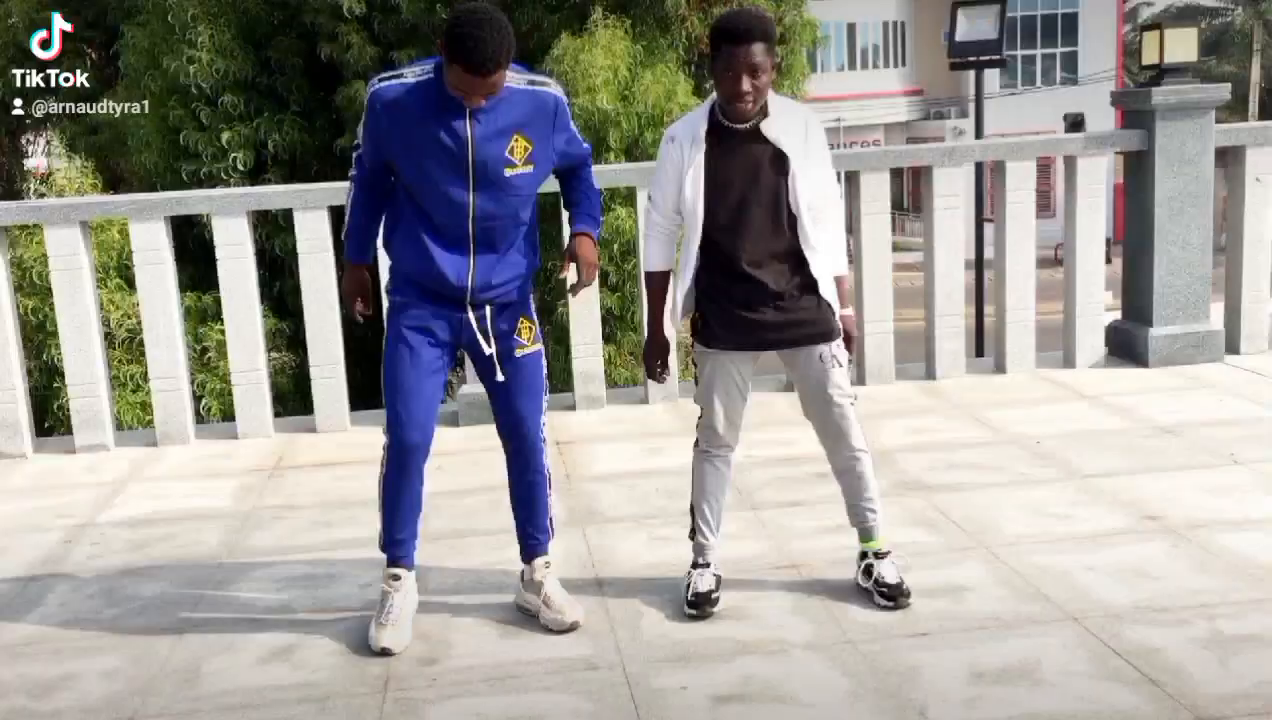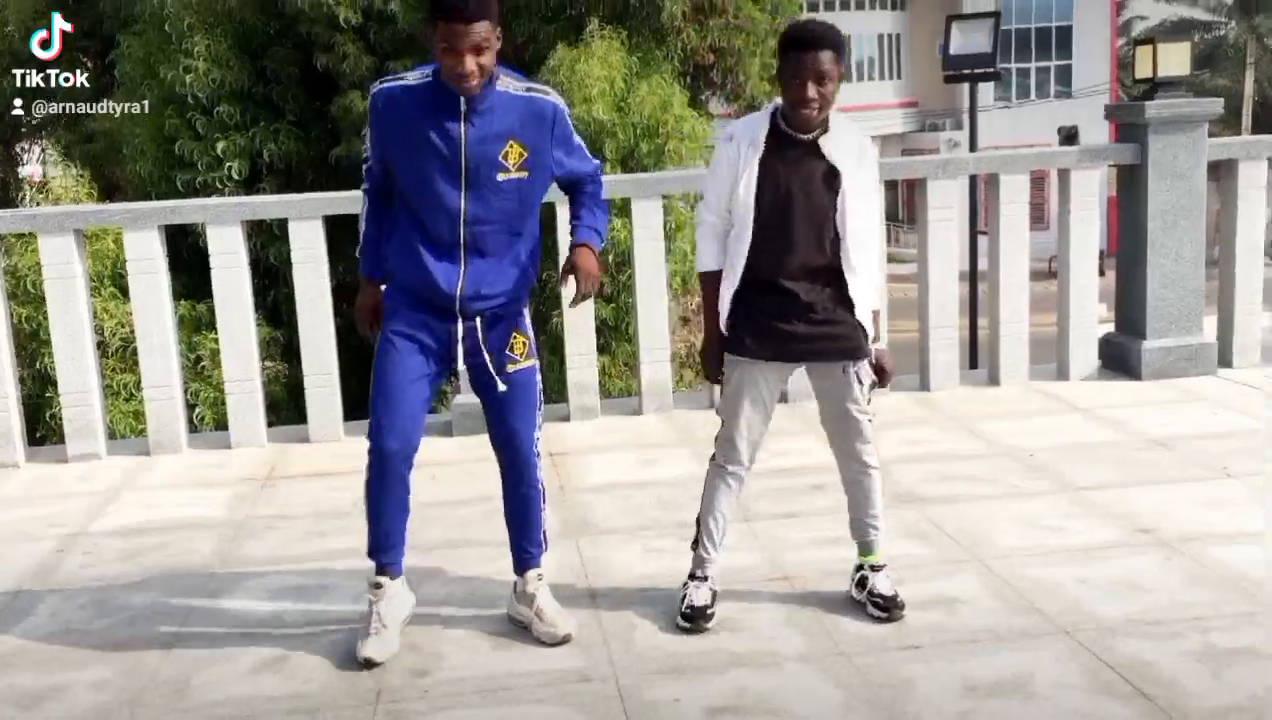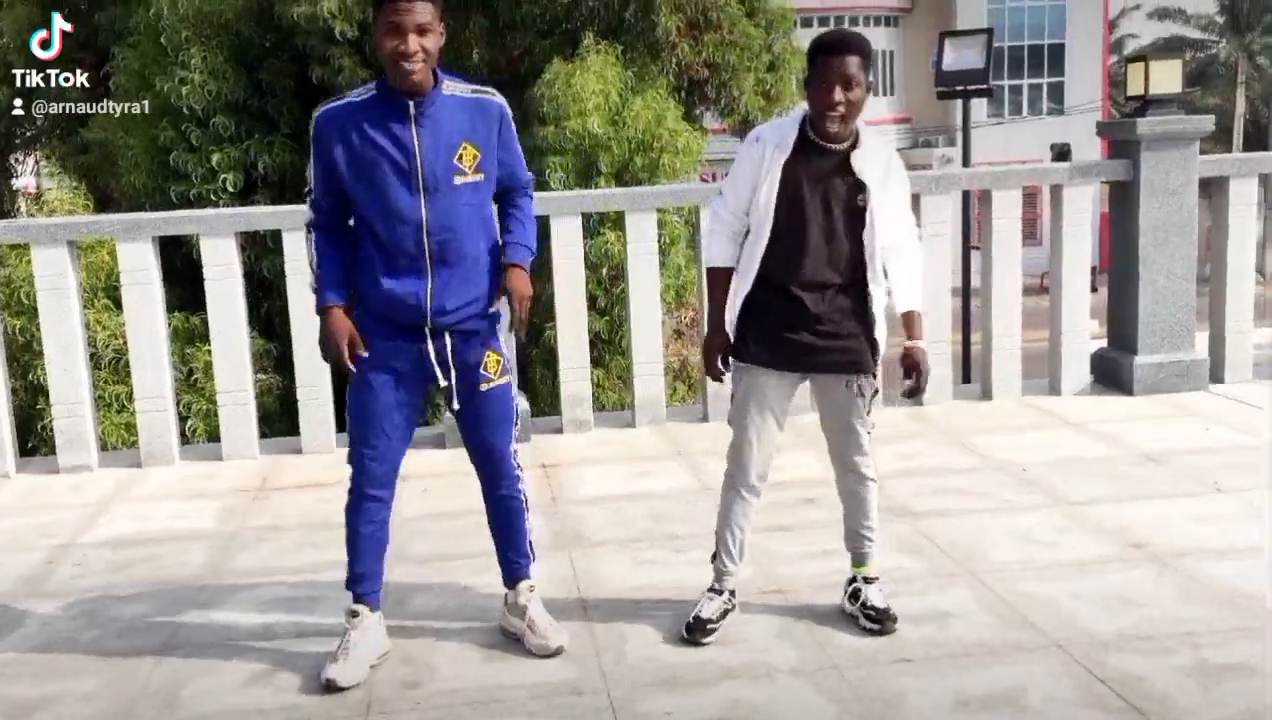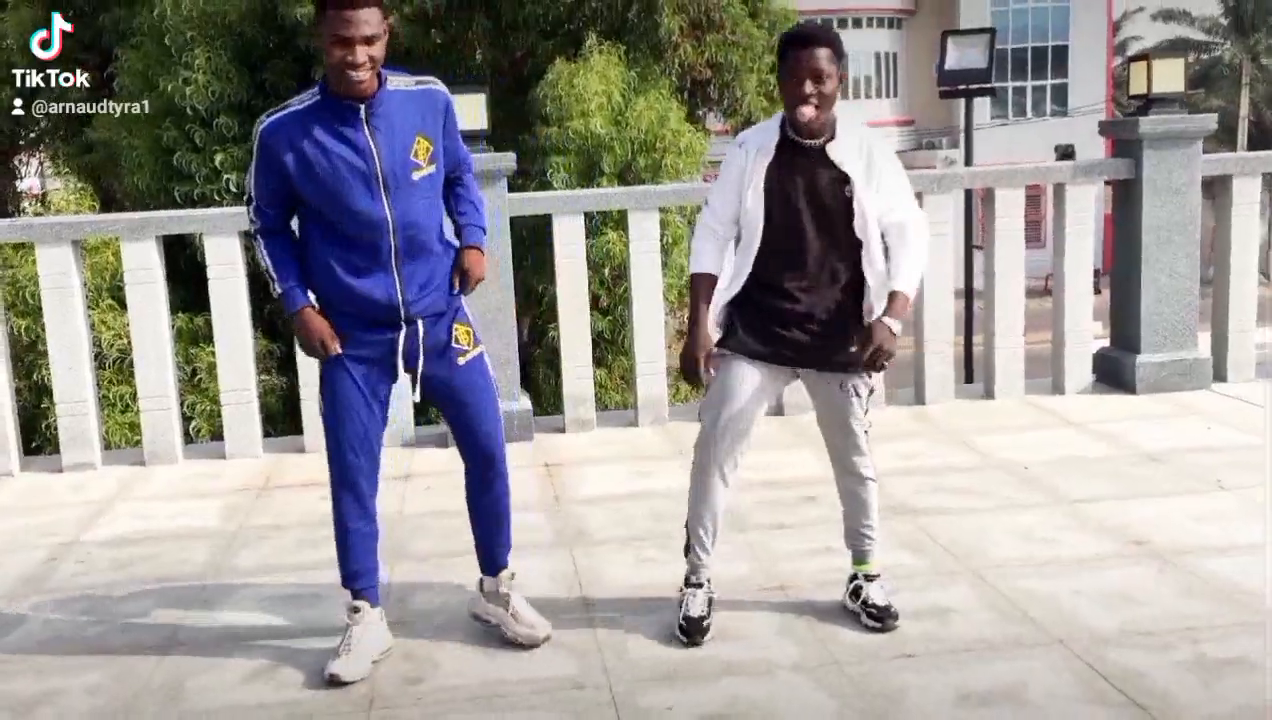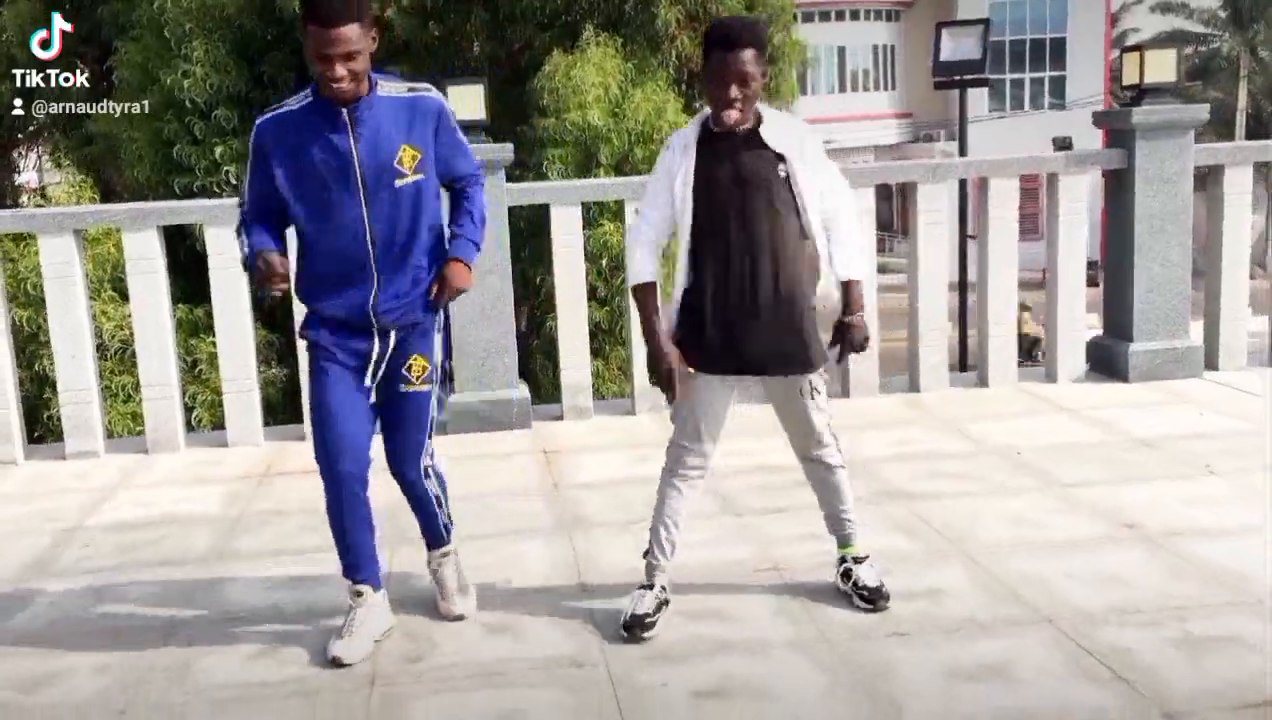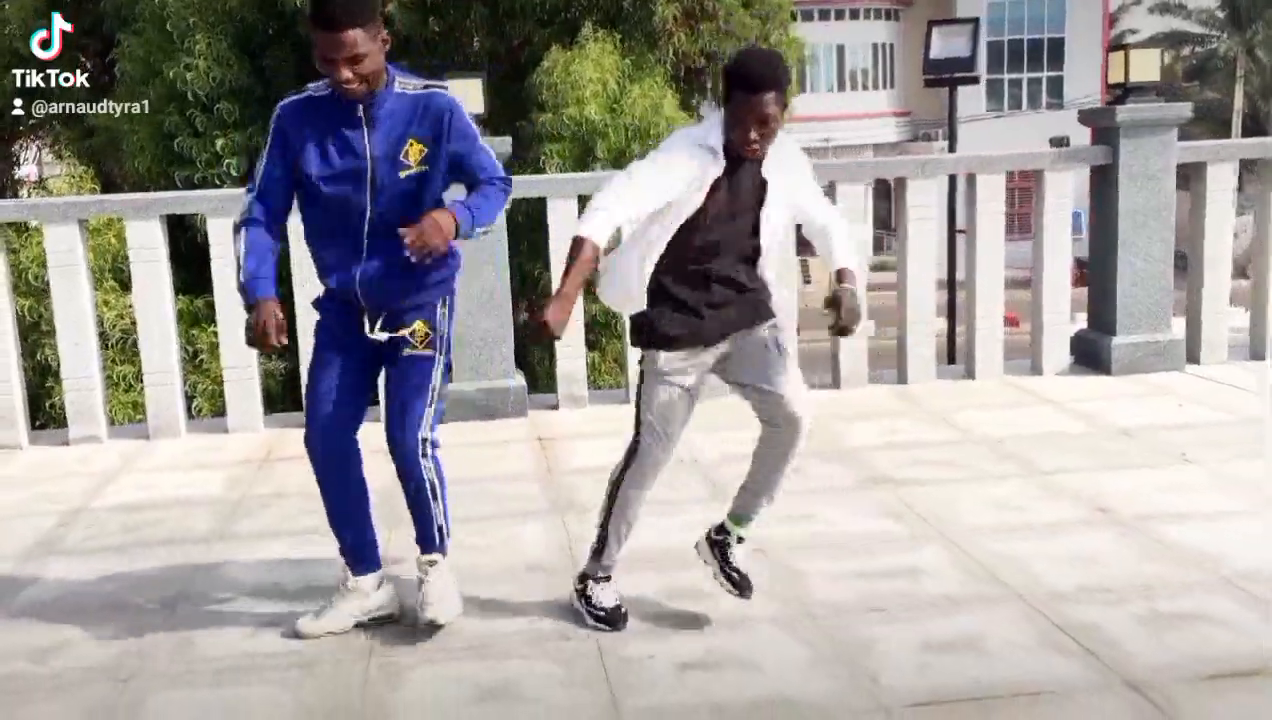
dt=0.3s
person 1, frame 1
left shoulder: (542, 101)
right shoulder: (390, 99)
left elbow: (577, 165)
right elbow: (368, 179)
left wrist: (585, 230)
right wrist: (356, 261)
left hip: (507, 299)
right hip: (421, 303)
left knee: (526, 438)
right knee: (408, 439)
left ankle: (536, 574)
right ankle: (399, 580)
person 1, frame 2
left shoulder: (540, 109)
right shoulder: (391, 102)
left elbow: (586, 179)
left wrist: (587, 239)
right wrist: (371, 277)
left hip: (501, 312)
right hip: (414, 311)
left knee: (520, 451)
right knee: (390, 446)
left ankle: (528, 587)
right ankle: (389, 588)
person 1, frame 3
left shoulder: (485, 111)
right shoulder: (338, 124)
left elbow: (518, 193)
right elbow: (326, 221)
left wrist: (517, 261)
right wrist: (332, 304)
left hip: (472, 327)
right hip: (383, 335)
left knee: (501, 467)
right knee: (372, 479)
left ankle: (521, 599)
right ankle: (365, 622)
person 1, frame 4
left shoulder: (429, 101)
right shoulder: (283, 133)
left elbow: (460, 175)
right elbow: (268, 224)
left wrist: (473, 240)
right wrist: (298, 304)
left hip: (439, 313)
right hip: (352, 331)
left knee: (486, 447)
right knee: (353, 473)
left ankle: (497, 588)
right ankle: (366, 617)
person 1, frame 5
left shoulder: (423, 109)
right shoulder: (277, 132)
left elbow: (468, 185)
right elbow: (261, 223)
left wrist: (463, 253)
right wrist: (262, 254)
left hip: (413, 319)
right hip: (336, 330)
left knee: (412, 459)
right knee: (341, 468)
left ankle: (442, 553)
right ankle: (369, 597)
person 1, frame 6
left shoulder: (435, 107)
right shoulder: (296, 116)
left elbow: (494, 184)
right elbow: (264, 212)
left wrist: (455, 219)
right wrist: (260, 296)
left hip: (419, 298)
right hip: (344, 306)
left knee: (410, 435)
right knee: (326, 440)
left ankle: (436, 569)
right ankle: (364, 582)
person 2, frame 1
left shoulder: (803, 128)
right shoulder: (683, 140)
left elbow: (828, 219)
right elbow: (661, 234)
left wrist: (843, 306)
right wrist: (657, 328)
left hip: (805, 307)
right hip: (724, 318)
left knee: (843, 433)
right knee: (715, 440)
left ankle: (873, 551)
right ankle: (704, 562)
person 2, frame 2
left shoulder: (857, 149)
right shoulder: (741, 141)
left elbow: (866, 248)
right elbow: (713, 235)
left wrist: (875, 338)
right wrist: (712, 328)
left hip: (837, 325)
right hip: (756, 327)
left knee: (857, 449)
right knee: (733, 452)
left ankle: (870, 565)
right ankle: (702, 574)
person 2, frame 3
left shoulder: (883, 164)
right shoulder: (765, 144)
left elbow: (901, 251)
right elbow: (723, 229)
left wrist: (911, 334)
right wrist: (716, 323)
left hip: (846, 337)
right hip: (766, 332)
left knee: (855, 462)
right knee: (747, 464)
left ankle: (862, 578)
right ankle: (723, 586)
person 2, frame 4
left shoulder: (869, 154)
right shoulder: (751, 150)
left elbow: (909, 236)
right elbow: (713, 237)
left wrist: (890, 317)
right wrist: (699, 326)
left hip: (838, 334)
right hip: (756, 330)
left knee: (853, 459)
right knee: (715, 447)
left ankle: (864, 576)
right ankle: (699, 581)
person 2, frame 5
left shoulder: (794, 141)
right shoulder: (680, 152)
left elbow: (836, 221)
right elbow: (644, 253)
left wrist: (853, 307)
right wrist: (656, 338)
left hip: (790, 335)
right hip: (704, 338)
left knee: (820, 452)
right knee: (688, 458)
left ankle: (852, 559)
right ankle: (653, 581)
person 2, frame 6
left shoulder: (788, 163)
right shoulder: (689, 152)
left elbow: (825, 221)
right elbow: (611, 207)
left wrist: (845, 285)
right wrist: (565, 294)
left hip: (747, 312)
right hip: (675, 320)
left knee: (789, 414)
right knee: (650, 454)
left ankle: (728, 535)
right ankle: (597, 578)
